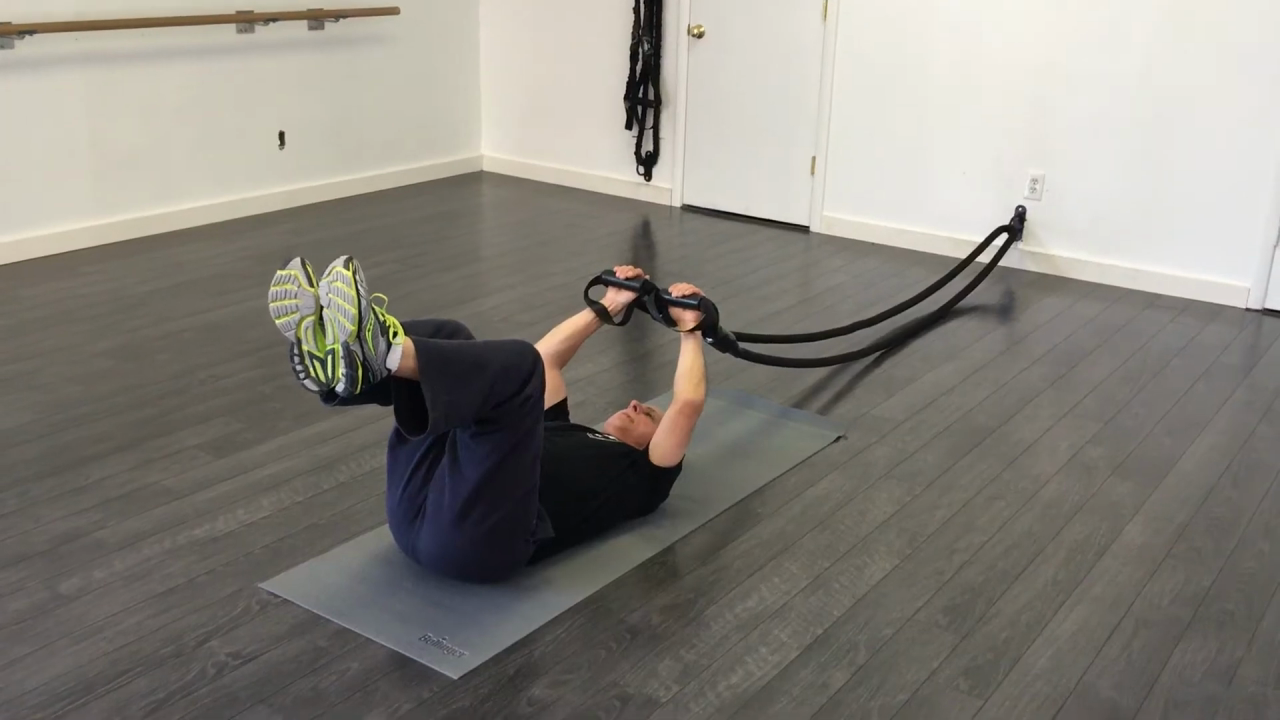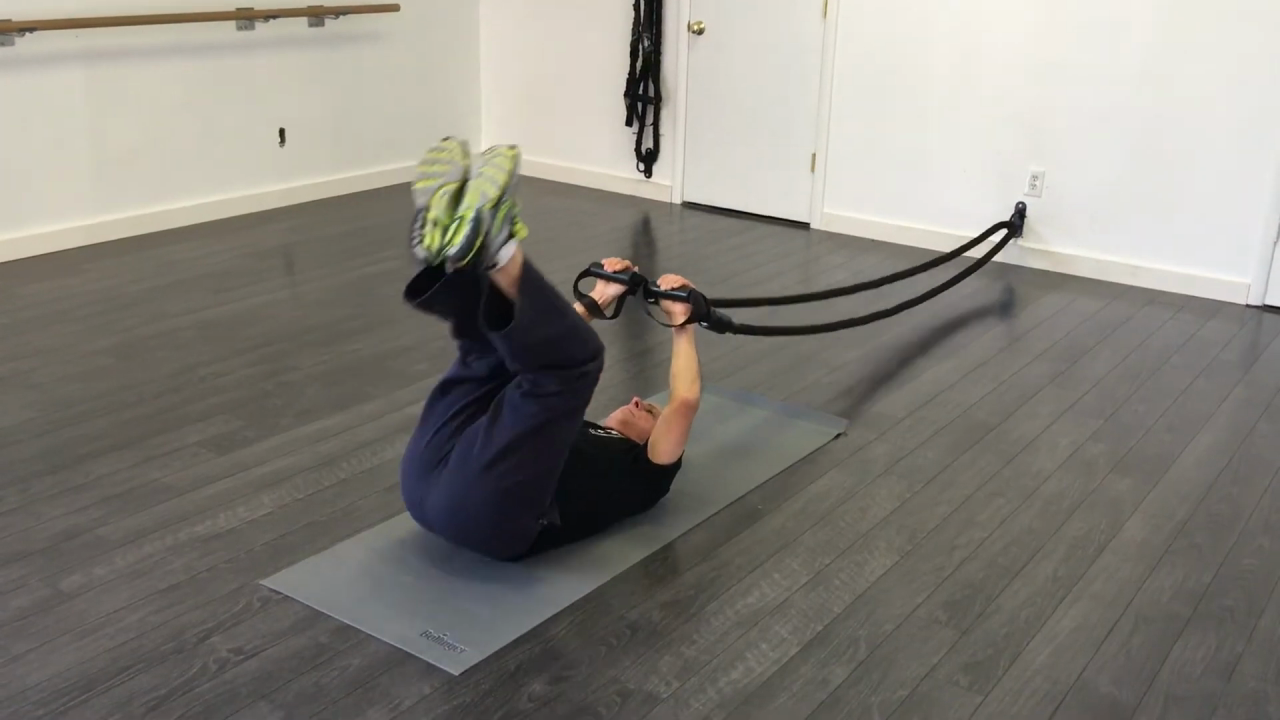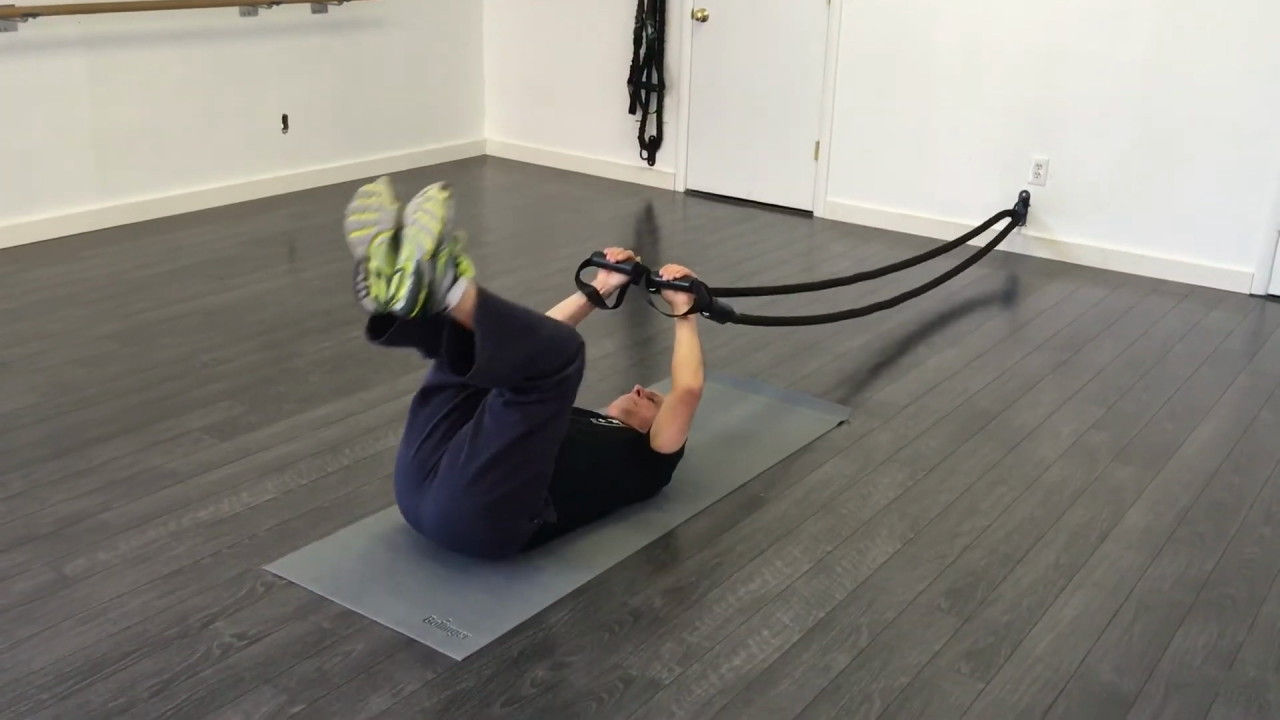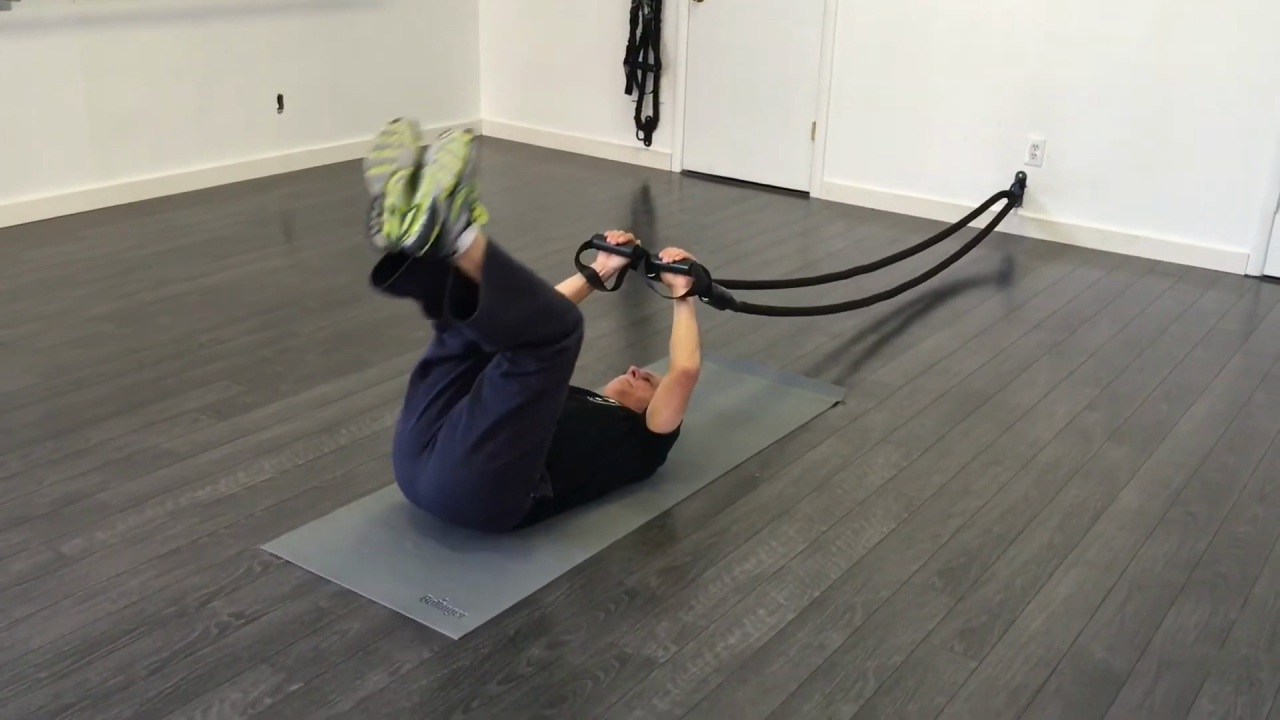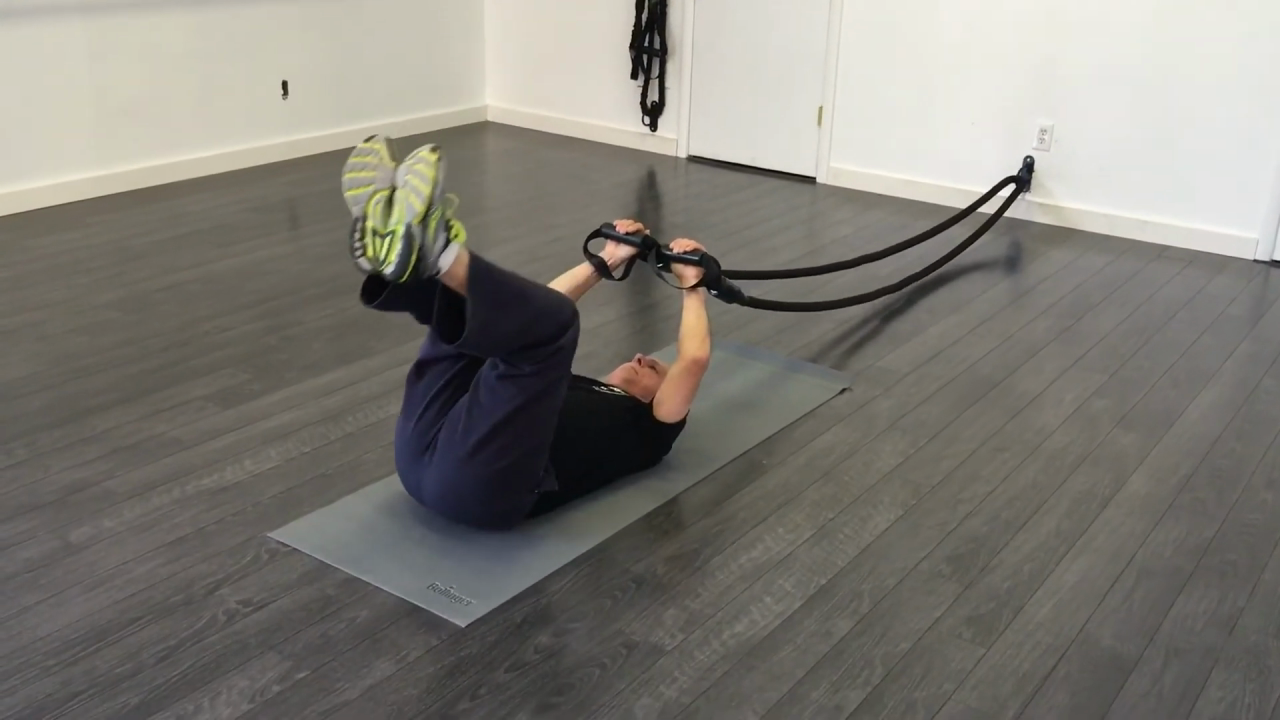
dt=1s
person 1, frame 1
left shoulder: (641, 478)
right shoulder: (563, 430)
left elbow: (688, 404)
right elbow: (546, 357)
left wrist: (689, 330)
right wrist: (606, 309)
left hip: (481, 535)
right hip: (419, 508)
left knee: (515, 365)
right knee: (445, 339)
left ankle: (382, 351)
right ankle: (337, 358)
person 1, frame 2
left shoulder: (640, 475)
right shoulder: (576, 435)
left elbow: (685, 402)
right elbow: (548, 336)
left wrist: (682, 326)
right wrist: (594, 302)
left hip: (490, 507)
right hip: (430, 479)
left knee: (571, 354)
right knee: (497, 337)
left ankle: (496, 250)
right ankle: (455, 253)
person 1, frame 3
left shoulder: (645, 461)
right shoulder: (571, 420)
left elbow: (687, 390)
right elbow: (528, 342)
left wrist: (683, 313)
right wrist: (595, 291)
left hip: (479, 511)
right hip: (422, 484)
left knee: (556, 354)
right knee: (474, 342)
left ankle: (445, 286)
right ankle: (403, 294)
person 1, frame 4
left shoulder: (640, 442)
right shoulder: (570, 401)
left elbow: (685, 371)
right elbow: (530, 316)
left wrist: (682, 298)
right wrist: (595, 274)
left hip: (479, 484)
right hip: (423, 457)
left knee: (553, 327)
left ankle: (455, 233)
right ankle: (412, 231)
person 1, frame 5
left shoulder: (646, 430)
right shoulder: (575, 389)
left elbow: (694, 360)
right elbow: (529, 308)
left wrist: (692, 287)
right wrist: (604, 262)
left hip: (483, 482)
right hip: (424, 453)
left knee: (549, 322)
right knee: (465, 311)
left ankle: (437, 249)
right ankle: (401, 251)
